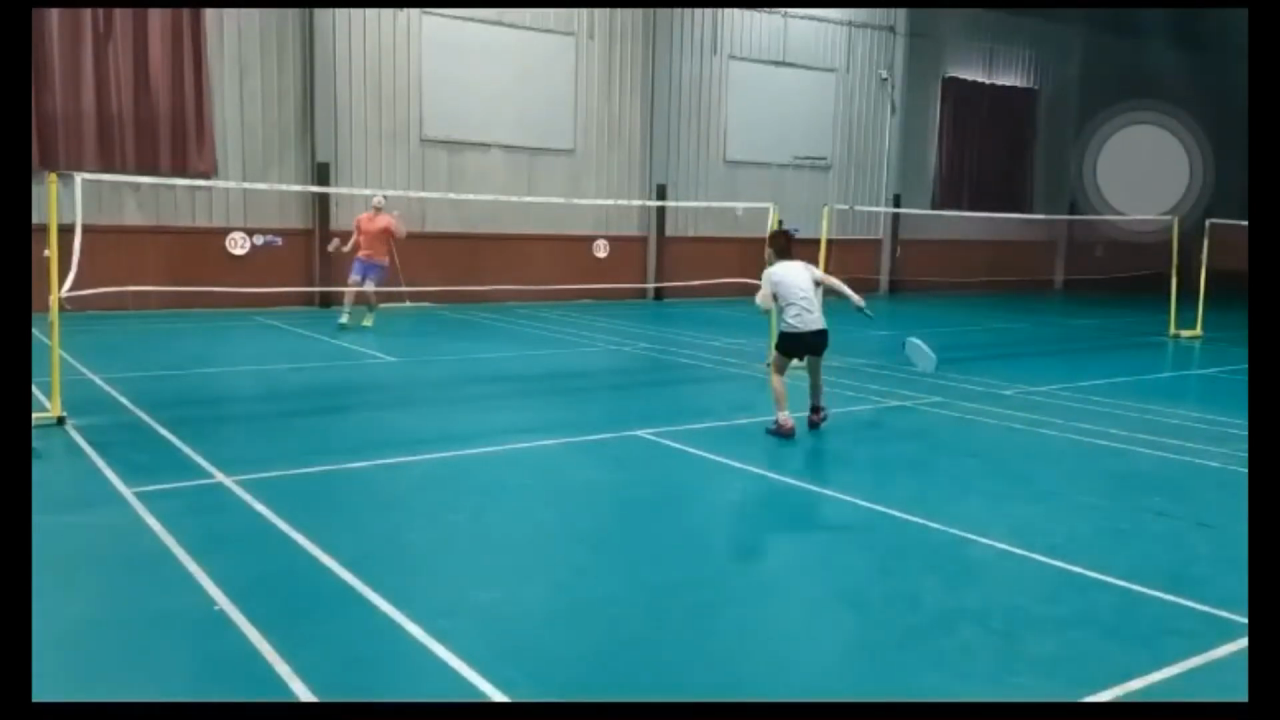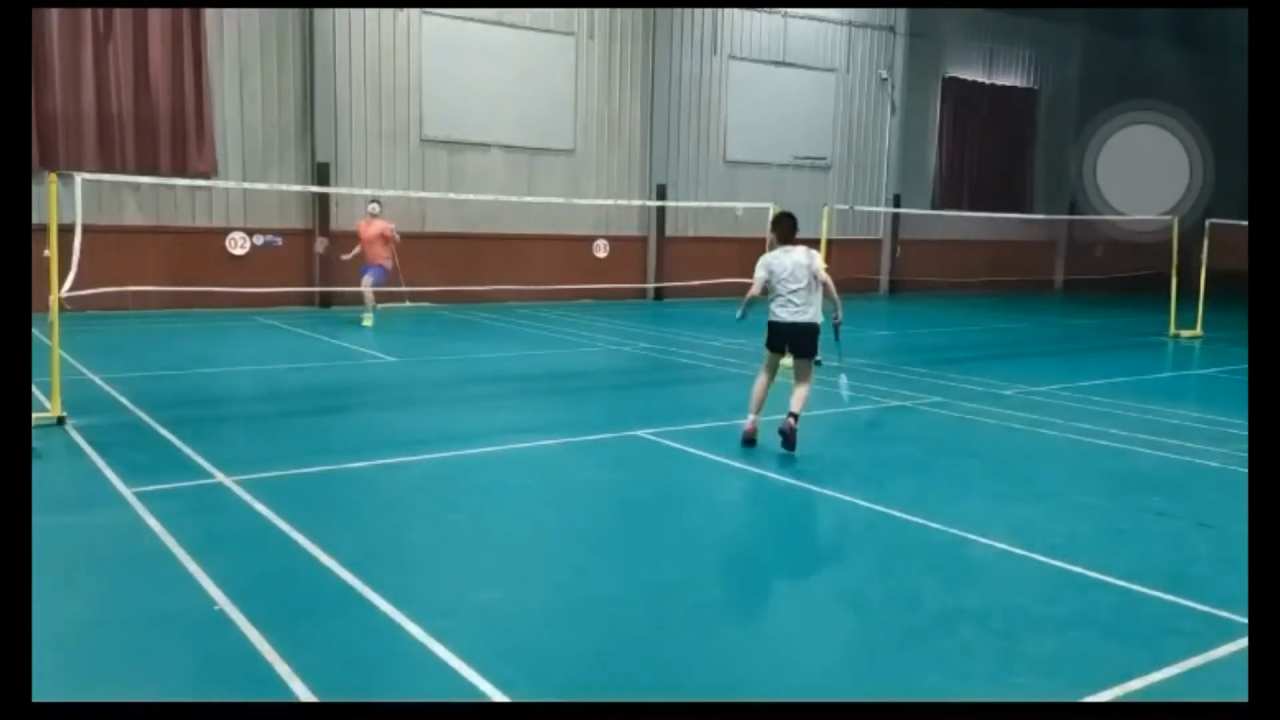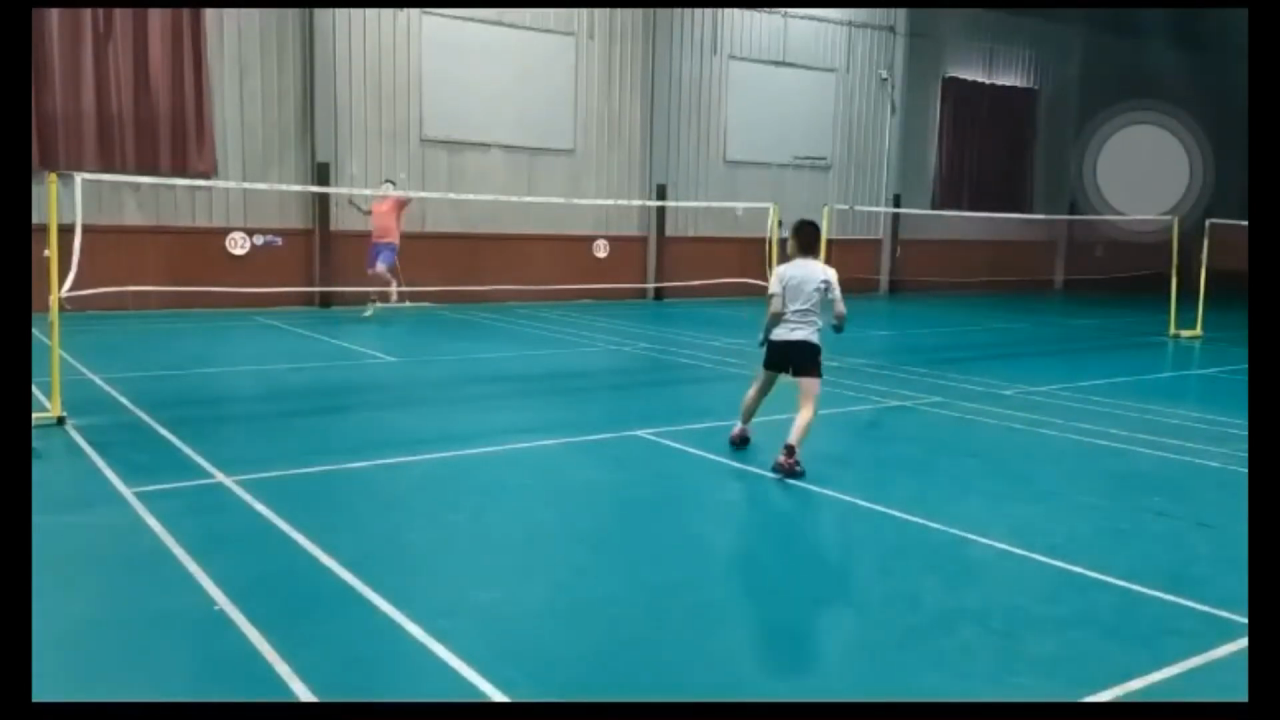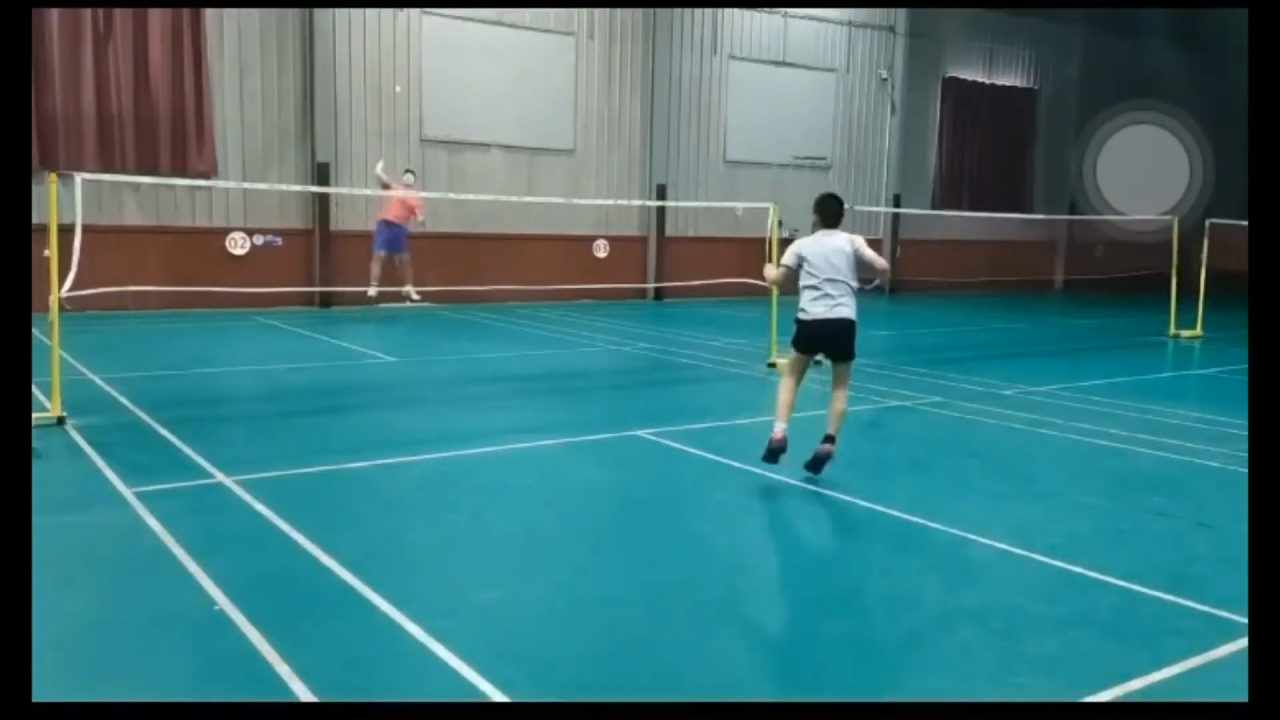
dt=0.2s
person 1, frame 1
left shoulder: (770, 273)
right shoulder: (804, 267)
right elbow: (829, 281)
left wrist: (761, 299)
right wrist: (854, 297)
left hip: (792, 331)
right hip: (818, 329)
left knee: (776, 371)
right knee: (814, 371)
left ankle: (784, 422)
right ankle: (816, 412)
person 1, frame 2
left shoulder: (767, 259)
right shoulder: (810, 254)
left elbow: (755, 292)
right elbow: (824, 280)
left wrist: (743, 308)
right wrist: (838, 308)
left hip: (779, 323)
right hip: (808, 324)
left knee: (767, 374)
right knee: (803, 382)
left ankle: (751, 425)
right ankle: (790, 420)
person 1, frame 3
left shoulder: (782, 271)
right shoulder: (827, 273)
left elbow: (775, 311)
right elbow: (840, 312)
left wrist: (765, 335)
right wrist: (839, 323)
left hip: (779, 341)
right hip: (807, 344)
left knee: (760, 389)
right knee: (808, 407)
left ankle: (739, 430)
right ankle: (788, 455)
person 1, frame 4
left shoulder: (802, 245)
right shoulder: (853, 240)
left elbow: (776, 278)
right elbow: (882, 266)
left wrist: (767, 272)
right wrist: (879, 283)
left hip: (812, 321)
right hip: (844, 321)
left knee: (789, 378)
right knee: (839, 387)
left ankle: (779, 433)
right ankle: (827, 443)
